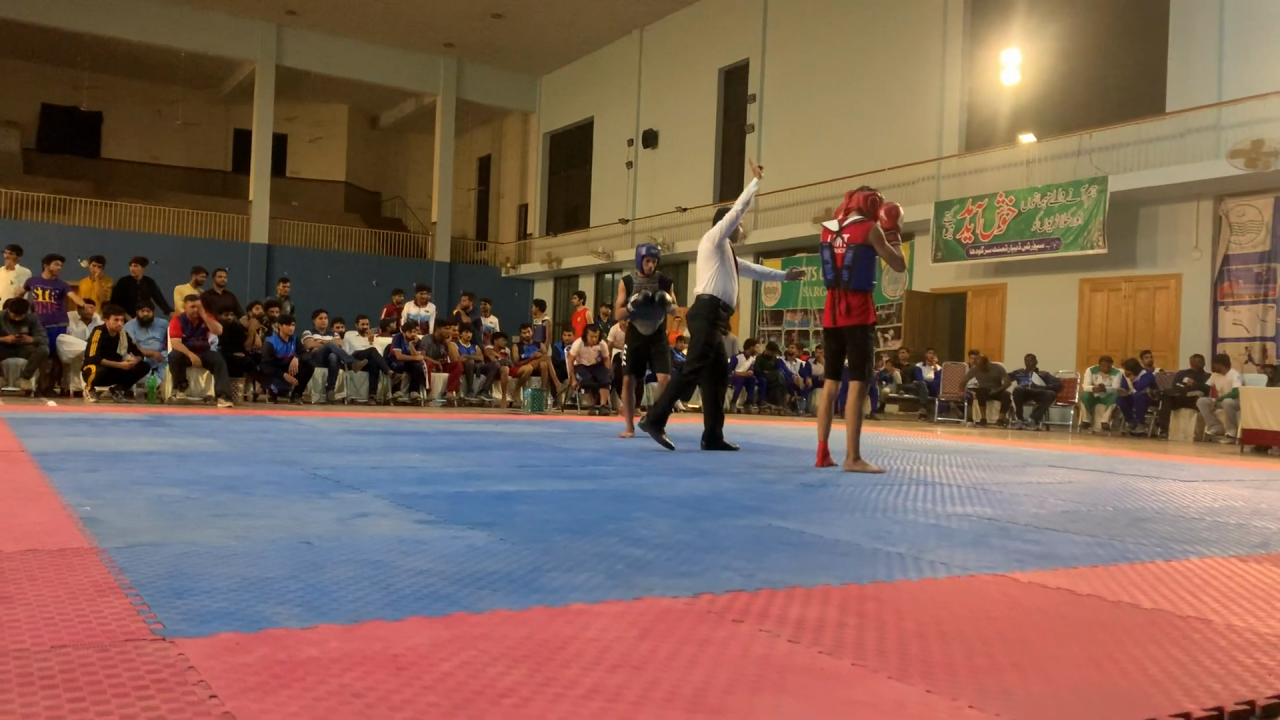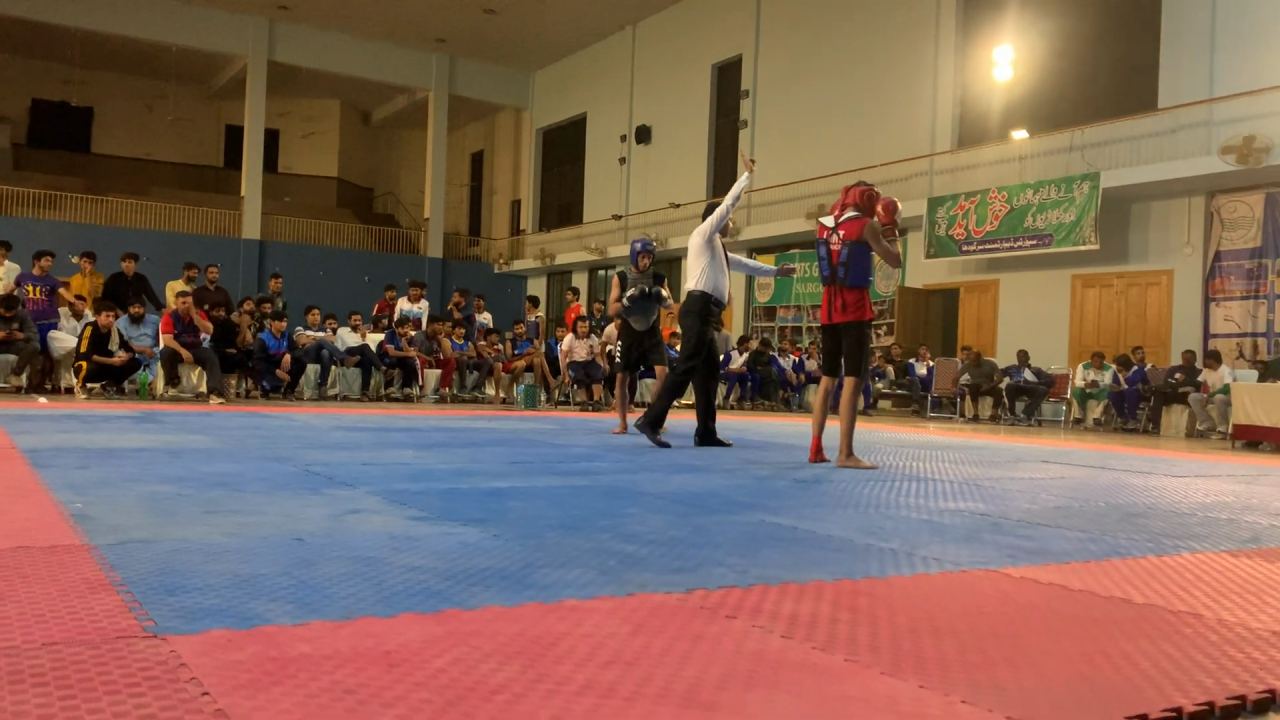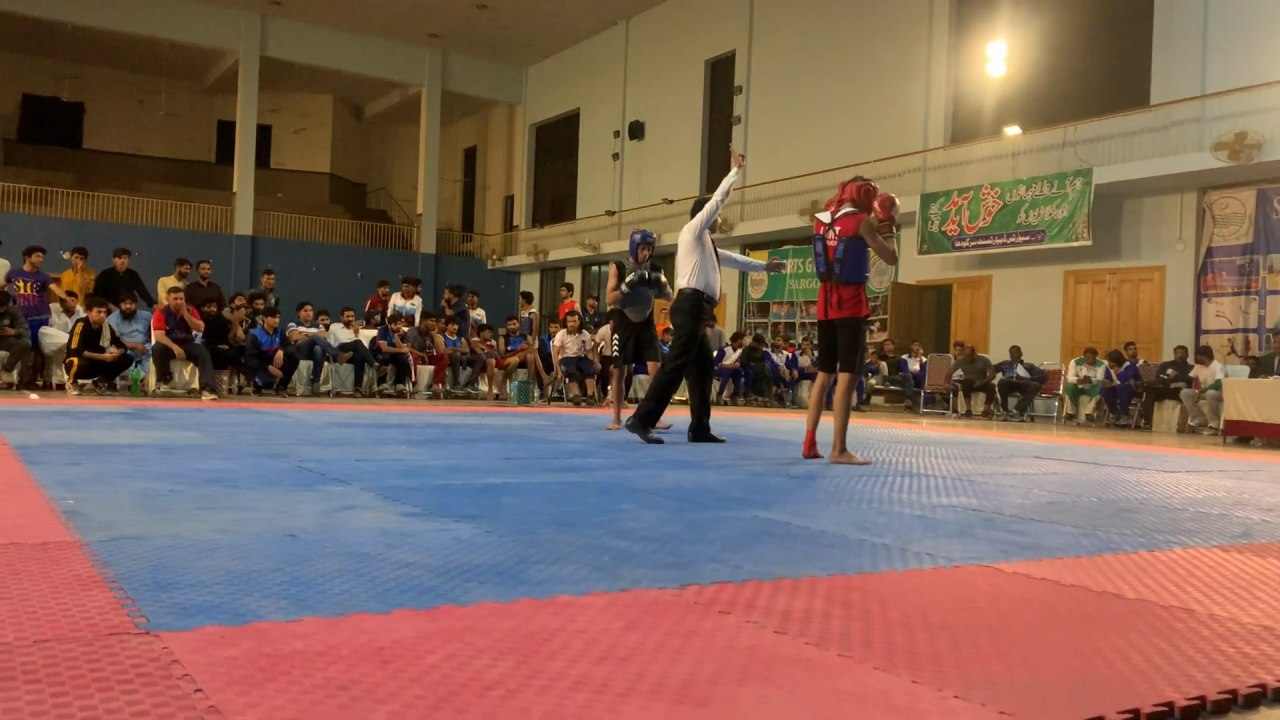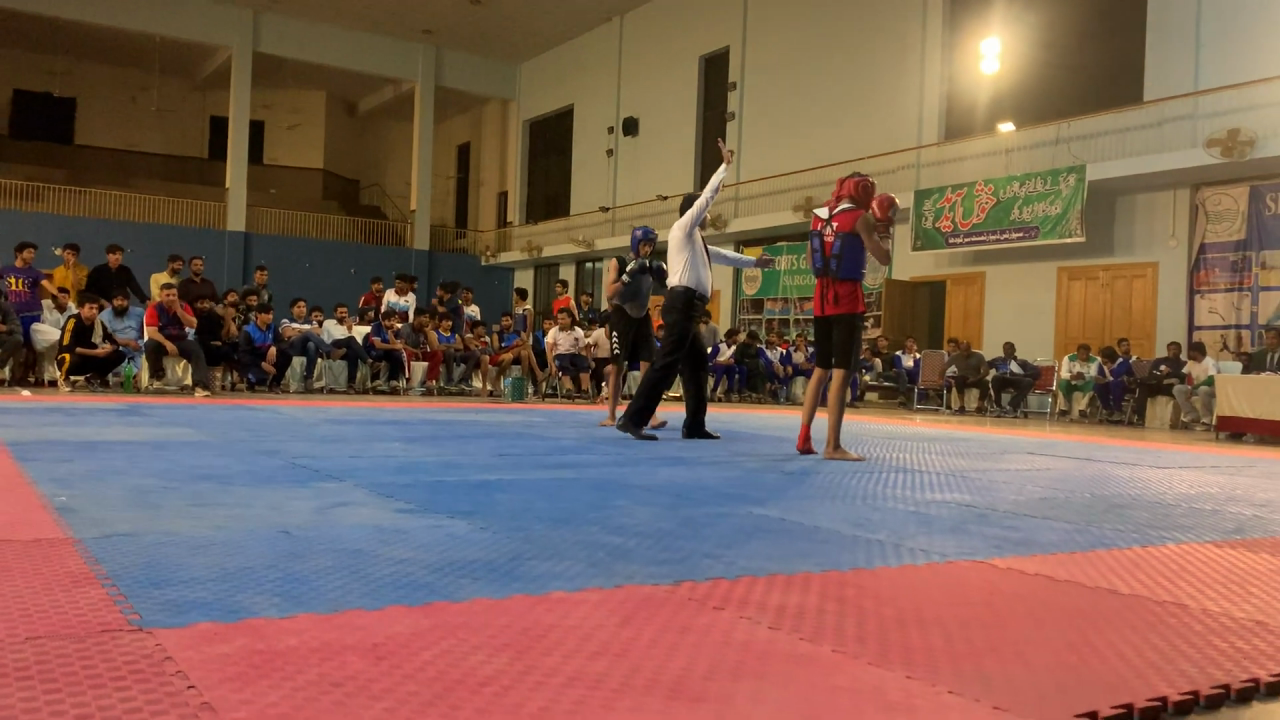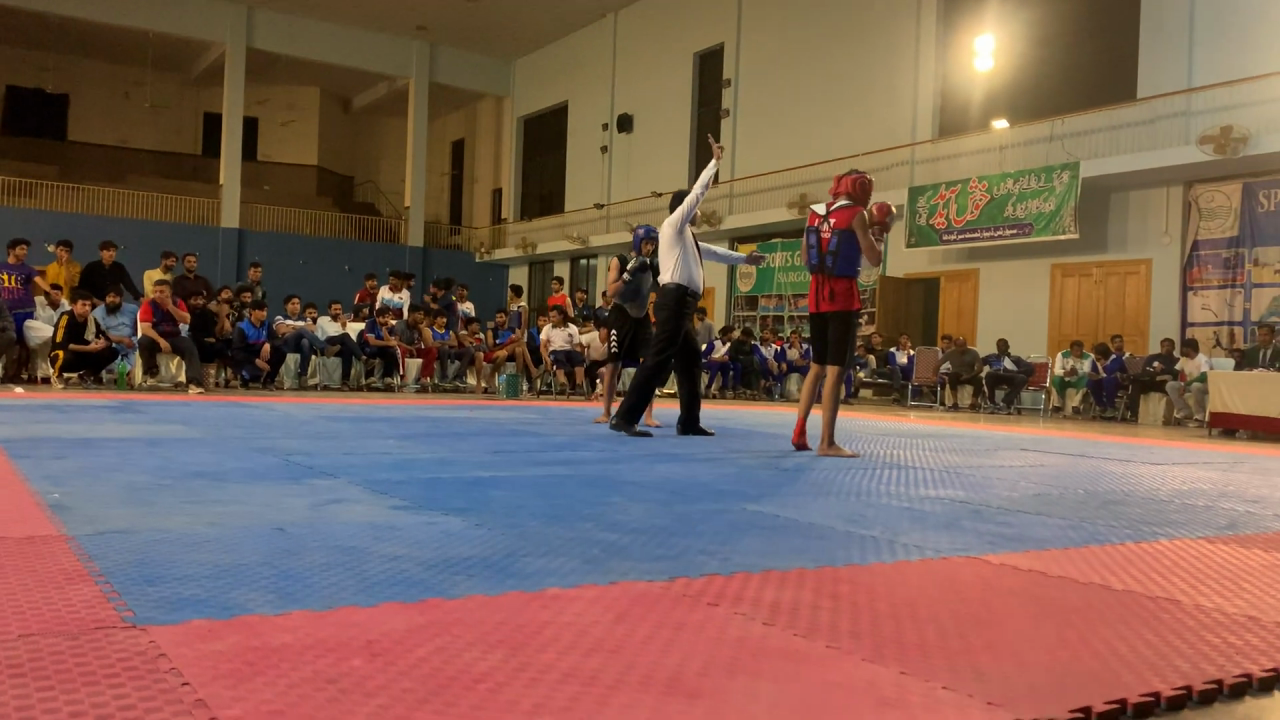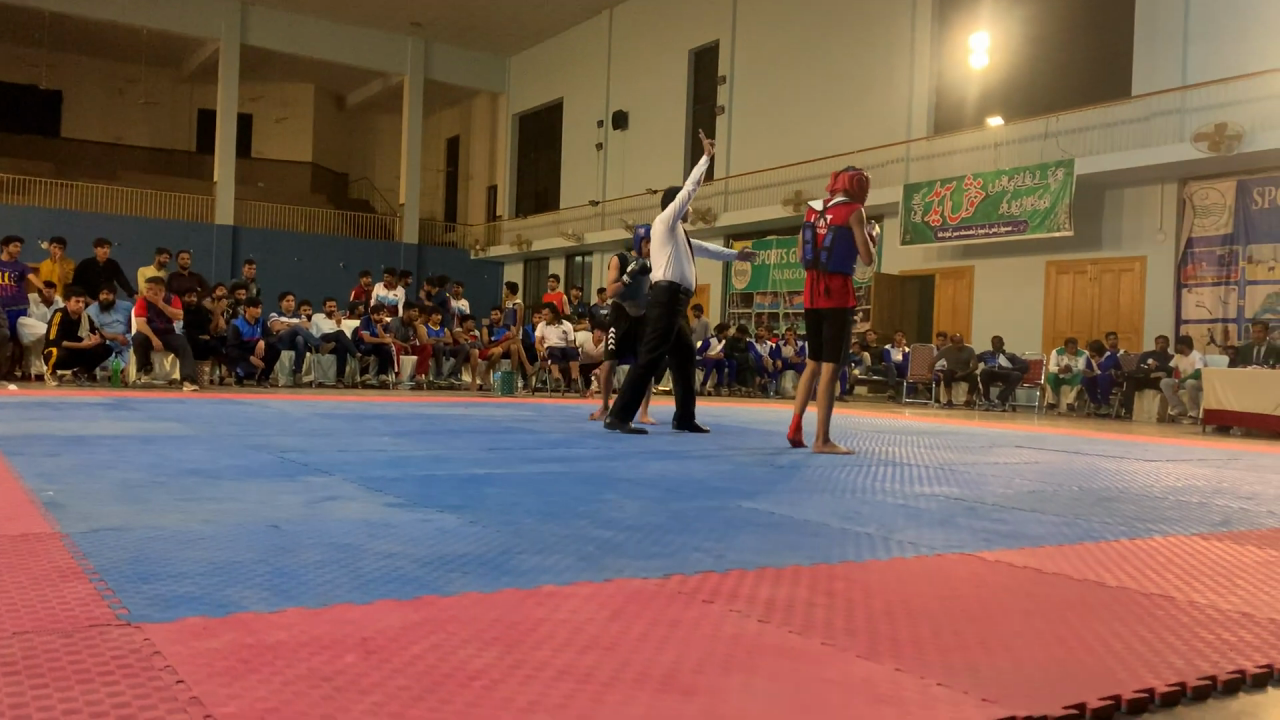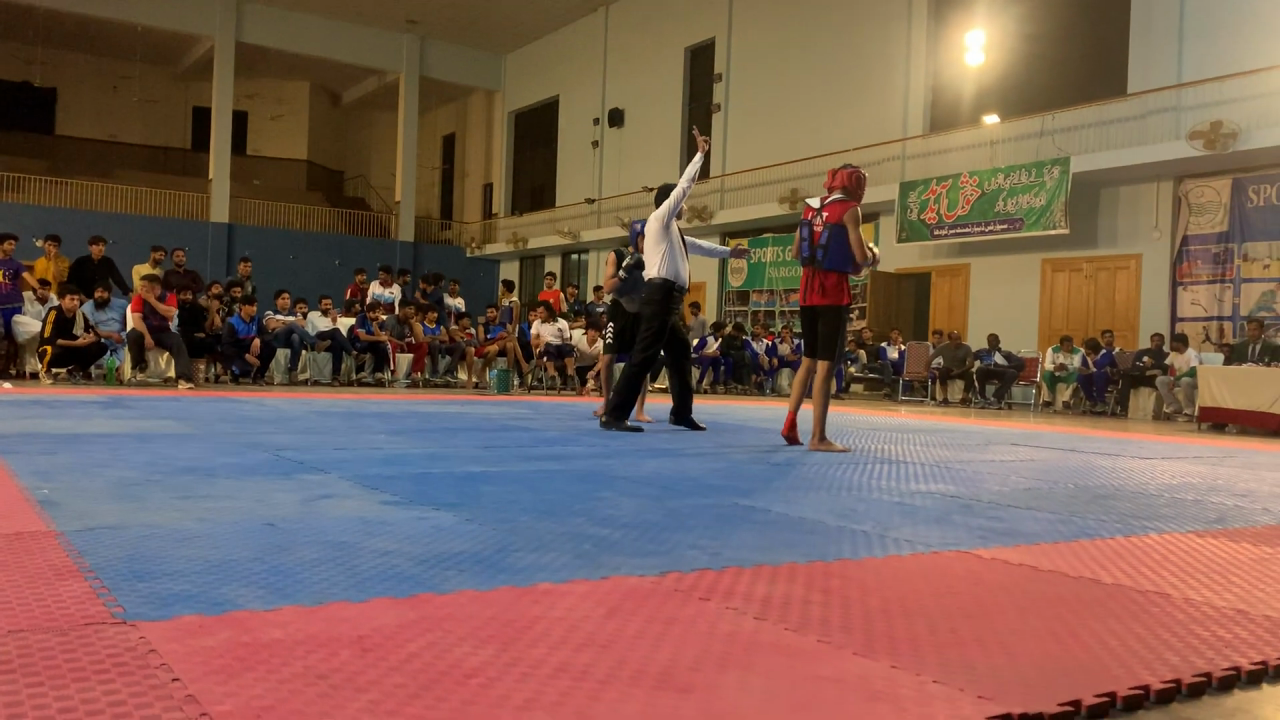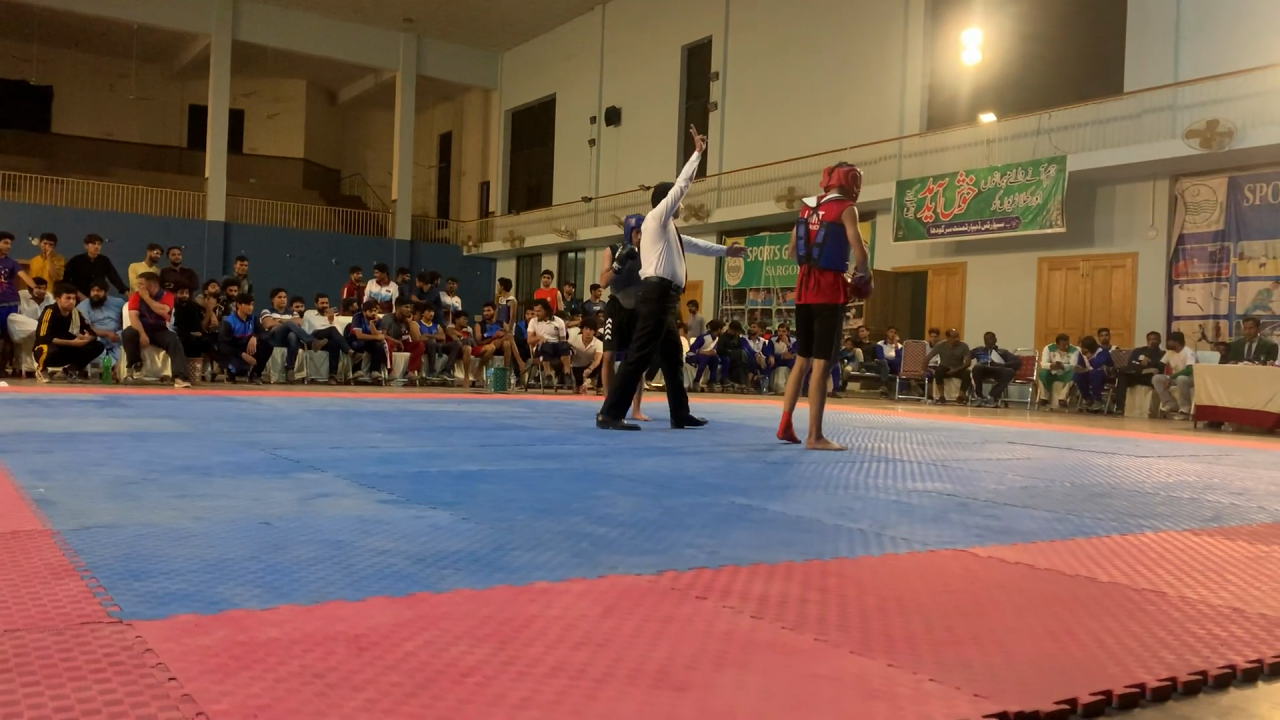
dt=0.1s
person 1, frame 1
left shoulder: (727, 254)
right shoulder: (714, 239)
left elbow: (754, 270)
right elbow: (738, 208)
left wrist: (784, 275)
right wrist: (756, 180)
left hip: (714, 316)
right hip: (708, 312)
left knee: (715, 376)
right knee: (694, 369)
left ankle: (713, 436)
right ankle: (654, 419)
person 1, frame 2
left shoulder: (717, 249)
right shoulder: (703, 234)
left elbow: (744, 264)
right elbow: (727, 203)
left wrist: (775, 271)
right wrist: (747, 175)
left hip: (705, 312)
right hip: (699, 309)
left knee: (708, 372)
right knee: (686, 367)
left ankle: (706, 432)
right ankle: (650, 421)
person 1, frame 3
left shoulder: (707, 245)
right shoulder: (693, 231)
left elbow: (734, 260)
right elbow: (717, 199)
left wrist: (765, 266)
right wrist: (736, 169)
left hip: (697, 309)
right hip: (691, 307)
left knee: (702, 368)
right knee: (676, 365)
left ankle: (700, 428)
right ankle: (641, 420)
person 1, frame 4
left shoulder: (696, 241)
right shoulder: (683, 228)
left elbow: (723, 256)
right elbow: (707, 196)
left wrist: (753, 261)
right wrist: (725, 165)
left hip: (688, 306)
right hip: (683, 304)
left knee: (696, 364)
right knee: (667, 362)
left ankle: (694, 425)
right ankle: (633, 419)
person 1, frame 5
left shoulder: (686, 238)
right shoulder: (673, 226)
left elbow: (713, 252)
right elbow: (697, 193)
left wrist: (744, 258)
right wrist: (714, 161)
left hip: (680, 303)
right hip: (674, 301)
left knee: (689, 361)
right knee: (658, 360)
left ankle: (689, 421)
right ankle: (625, 417)
person 1, frame 6
left shoulder: (678, 234)
right shoulder: (665, 222)
left elbow: (703, 249)
right elbow: (689, 188)
left wrist: (735, 255)
right wrist: (706, 156)
left hip: (673, 301)
right hip: (667, 298)
left knee: (684, 357)
right knee: (651, 357)
left ankle: (685, 417)
right ankle: (619, 416)
person 1, frame 7
left shoulder: (671, 231)
right shoulder: (659, 220)
left elbow: (697, 246)
right elbow: (684, 185)
left wrist: (728, 252)
right wrist: (700, 153)
left hip: (666, 298)
right hip: (661, 295)
left knee: (680, 353)
right knee: (644, 356)
left ankle: (682, 413)
right ankle: (614, 414)
person 1, frame 8
left shoulder: (669, 230)
right shoulder: (657, 217)
left elbow: (694, 245)
right elbow: (681, 185)
left wrist: (725, 250)
right wrist: (698, 153)
left hip: (661, 296)
right hip: (657, 294)
left knee: (672, 355)
right knee: (641, 354)
left ankle: (680, 413)
right ankle: (610, 413)
person 2, frame 1
left shoulder: (828, 230)
right shoulder: (869, 228)
right elbow: (899, 265)
right wrist: (893, 233)
left hip: (831, 312)
right hip: (858, 313)
left knee: (831, 384)
right knee: (858, 385)
left ankle: (823, 453)
right ankle: (852, 457)
person 2, frame 2
left shoulder: (824, 226)
right shoulder: (865, 225)
right elbow: (895, 262)
right wrist: (890, 230)
left hip: (829, 308)
right hip: (855, 309)
left knee: (828, 379)
right knee: (853, 381)
left ankle: (816, 448)
right ankle: (845, 453)
person 2, frame 3
left shoulder: (821, 221)
right shoulder: (862, 221)
right elbow: (890, 259)
right wrist: (887, 226)
left hip: (825, 304)
right hip: (851, 305)
left knee: (824, 375)
right knee: (847, 377)
left ankle: (809, 443)
right ankle: (838, 449)
person 2, frame 4
left shoulder: (818, 217)
right shoulder: (860, 218)
right elbow: (883, 258)
right wrist: (884, 227)
left hip: (822, 300)
right hip: (847, 301)
left knee: (821, 370)
right knee: (841, 373)
left ankle: (804, 436)
right ankle: (832, 445)
person 2, frame 5
left shoulder: (815, 213)
right shoulder: (856, 214)
right elbow: (875, 259)
right wrist: (879, 230)
left hip: (816, 296)
right hip: (842, 298)
left knee: (817, 366)
right knee: (836, 370)
left ankle: (799, 430)
right ankle: (827, 442)
person 2, frame 6
left shoulder: (813, 210)
right shoulder: (853, 212)
left elbow: (801, 254)
right elbow: (867, 258)
right wrist: (870, 239)
left hip: (812, 293)
right hip: (838, 294)
left knee: (813, 362)
right knee: (831, 367)
left ankle: (795, 426)
right ankle: (822, 439)
person 2, frame 7
left shoulder: (810, 207)
right shoulder: (849, 210)
left elbow: (797, 251)
right elbow: (860, 258)
right wrist: (869, 257)
left hip: (808, 290)
right hip: (833, 292)
left knee: (808, 360)
right knee: (826, 364)
left ankle: (790, 422)
right ankle: (818, 437)
person 2, frame 8
left shoulder: (807, 207)
right shoulder: (845, 208)
left elbow: (793, 250)
right elbow: (859, 252)
right wrist: (861, 276)
left hip: (804, 289)
right hip: (829, 291)
left knee: (803, 359)
right knee: (821, 364)
left ankle: (786, 425)
right ankle: (814, 436)
person 3, frame 1
left shoulder: (665, 282)
right shoulder: (626, 282)
left elbow: (674, 311)
right elbow: (618, 315)
left wrist: (668, 303)
right wrist: (633, 304)
left hip: (657, 336)
right hip: (635, 334)
left knee: (665, 380)
right knee: (628, 381)
right ankle: (629, 427)
person 3, frame 2
left shoulder: (658, 277)
right shoulder: (621, 277)
left elbow: (669, 306)
right elbow: (612, 310)
left wrist: (663, 299)
right wrist: (629, 299)
left hip: (651, 331)
right hip: (629, 331)
left knee: (662, 372)
right knee: (622, 376)
right ankle: (623, 424)
person 3, frame 3
left shoulder: (654, 270)
right shoulder: (618, 268)
left elbow: (670, 297)
right elbow: (609, 299)
left wrist: (663, 285)
right wrist: (628, 285)
left hip: (646, 324)
right hip: (623, 323)
left knee: (655, 369)
right knee: (618, 371)
right ankle: (616, 419)
person 3, frame 4
left shoulder: (653, 265)
right shoulder: (618, 263)
right elbow: (609, 293)
left wrist: (664, 275)
right wrist: (629, 275)
left hip: (643, 319)
right hip: (621, 318)
left knee: (648, 368)
right knee: (617, 368)
left ankle: (652, 416)
right ankle: (612, 415)
person 3, frame 5
left shoulder: (652, 264)
right shoulder: (619, 261)
right elbow: (610, 292)
right wrist: (630, 274)
left hip: (642, 318)
right hip: (620, 317)
right knee: (613, 367)
left ankle: (648, 415)
right ankle: (606, 412)
person 3, frame 6
left shoulder: (653, 263)
right shoulder: (619, 260)
right elbow: (610, 292)
right wrist: (629, 275)
left hip: (642, 317)
right hip: (620, 315)
right knee: (608, 365)
left ankle: (644, 412)
right ankle: (604, 407)
person 3, frame 7
right shoulder: (616, 256)
right elbow: (607, 287)
right wrist: (625, 270)
left hip: (641, 314)
right hip: (618, 312)
right knee: (607, 360)
left ankle: (640, 411)
right ankle: (606, 402)
person 3, frame 8
right shoulder: (613, 251)
right elbow: (603, 282)
right wrist: (620, 262)
right hip: (616, 308)
right knee: (609, 356)
left ankle: (636, 409)
